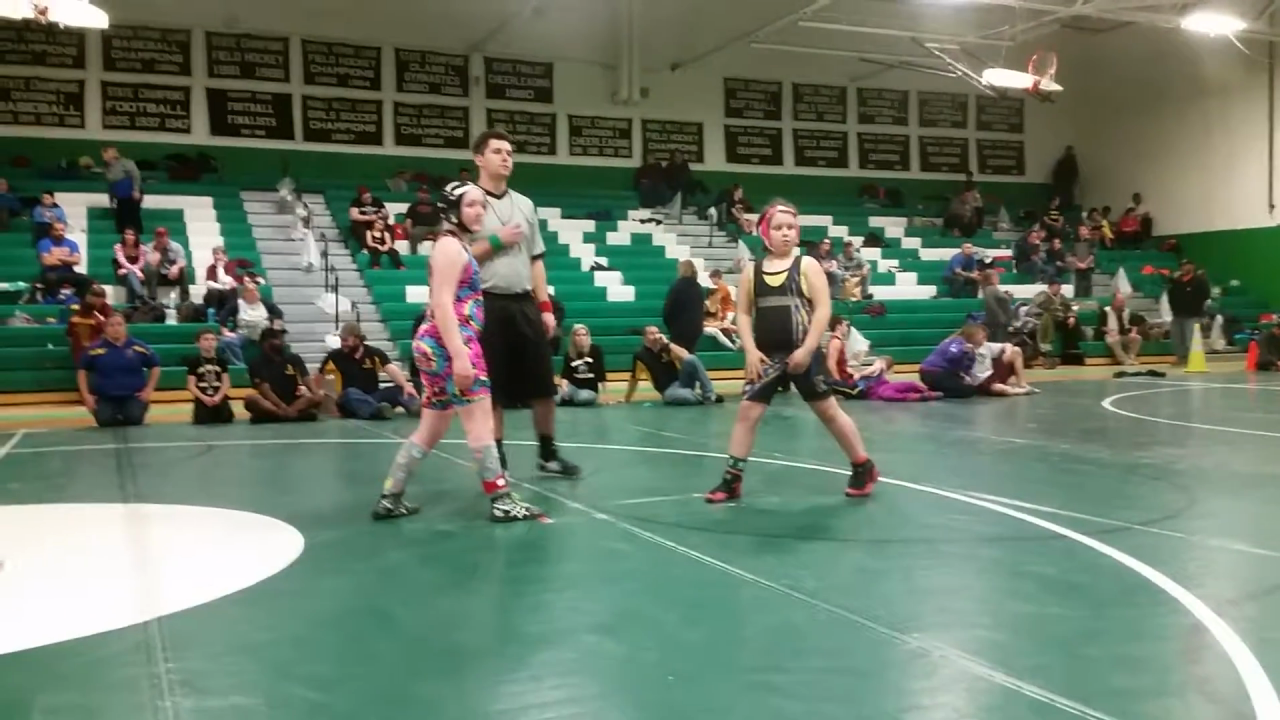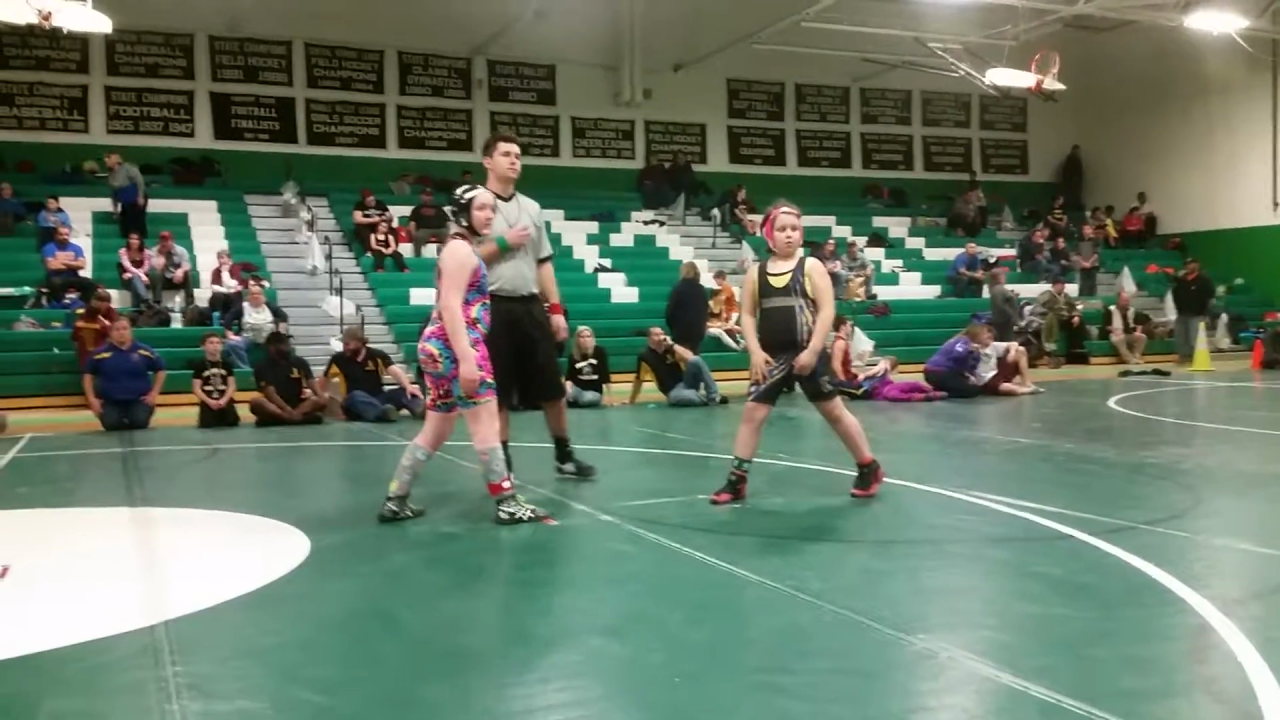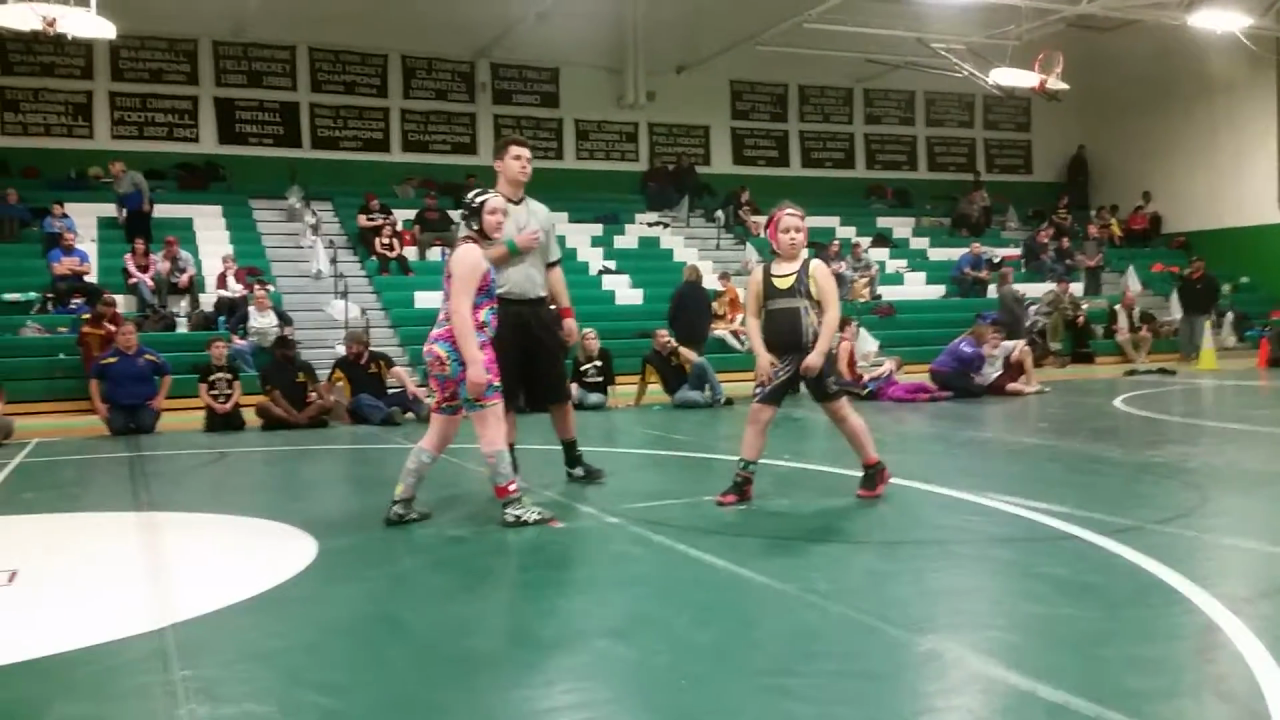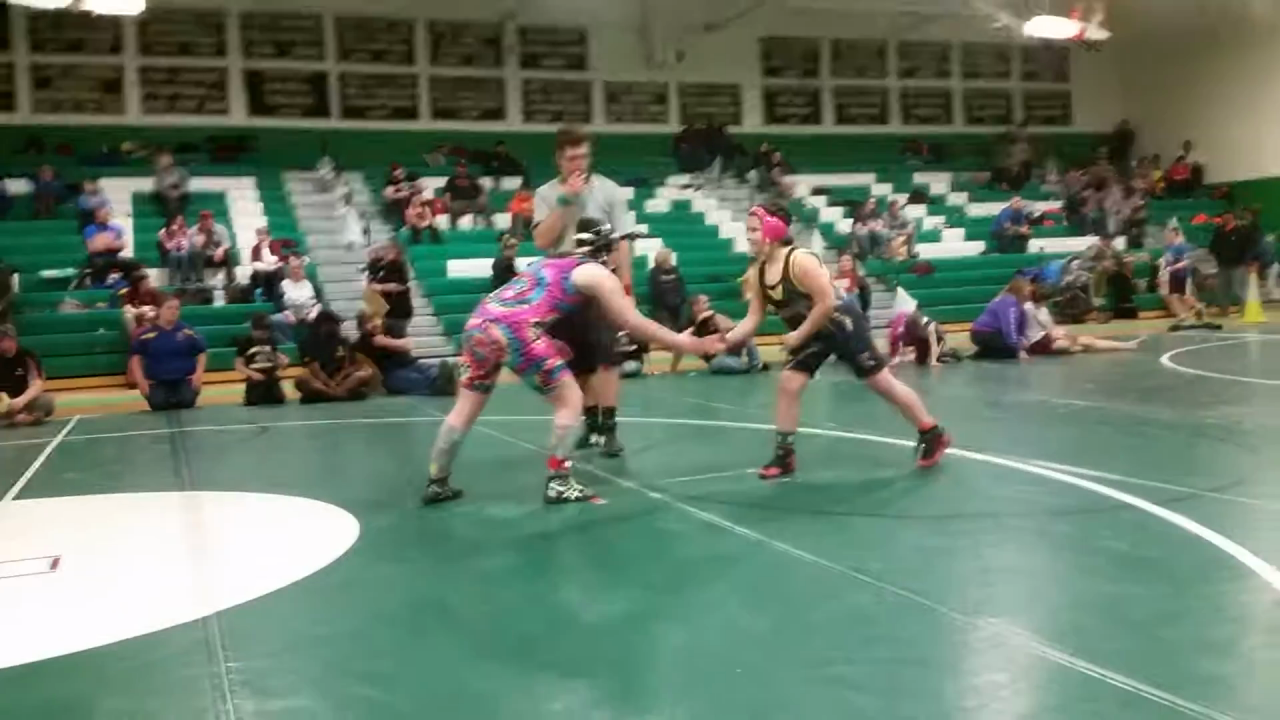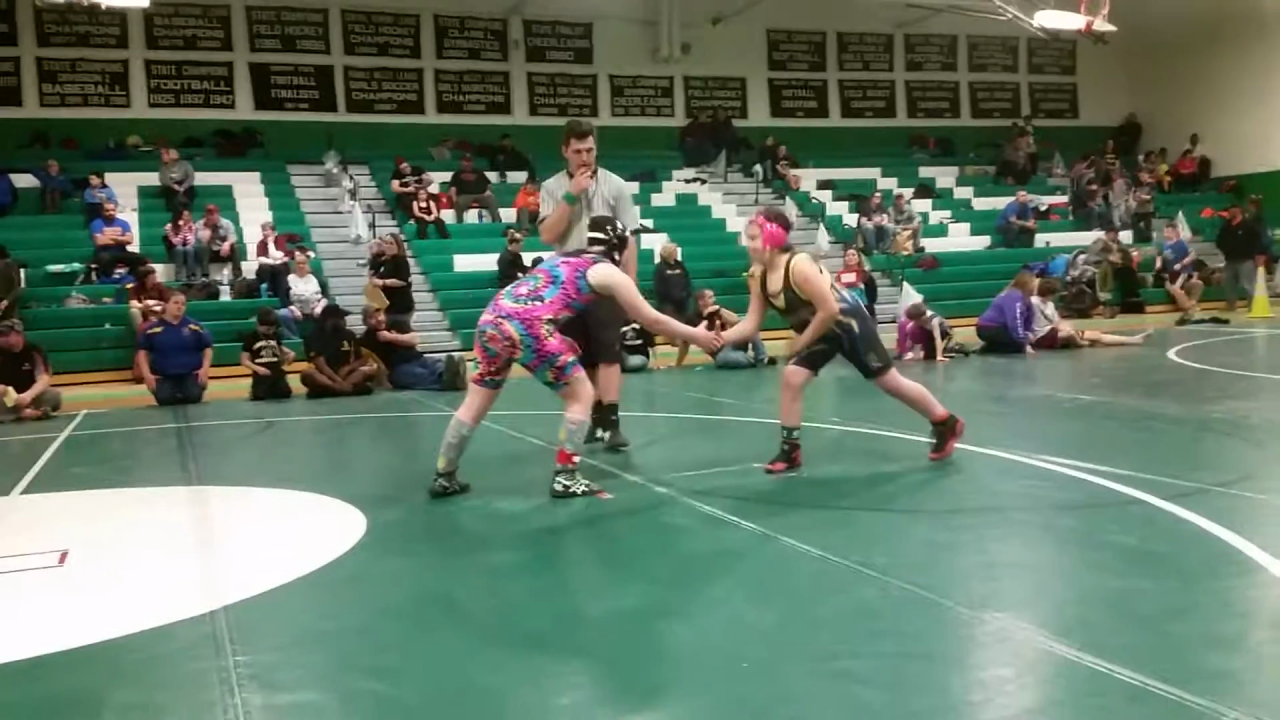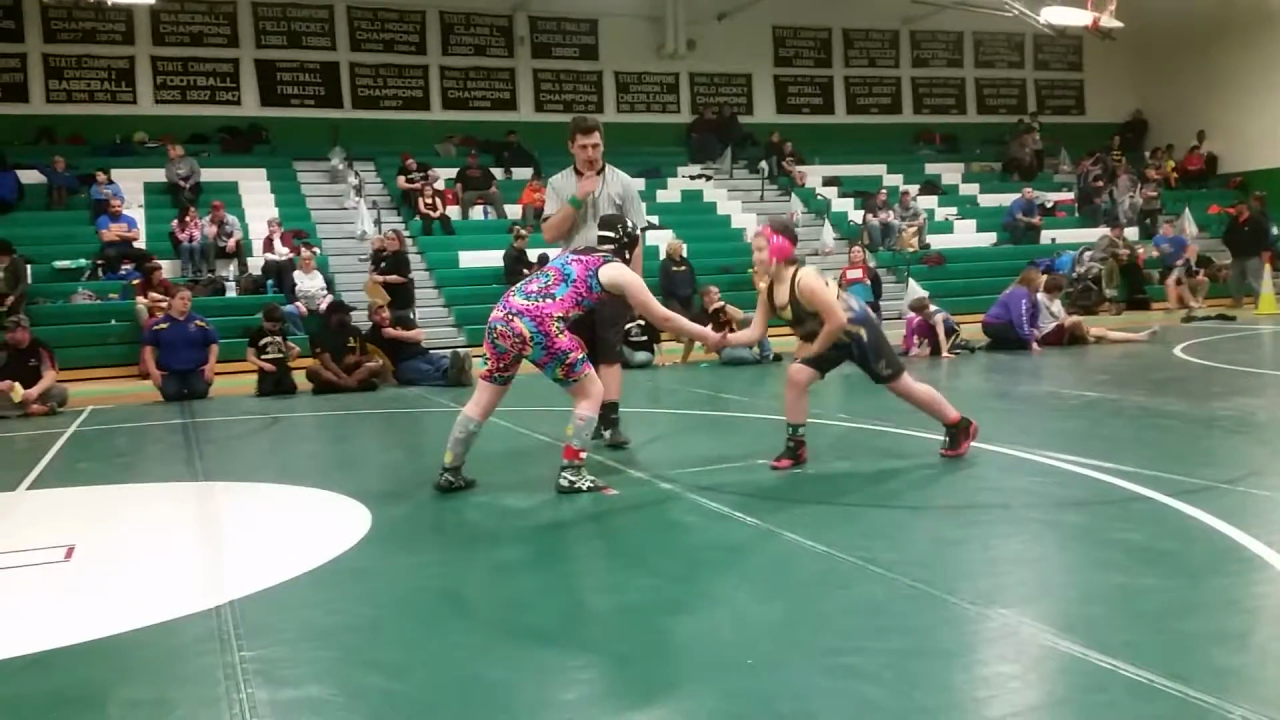
dt=0.1s
person 1, frame 1
left shoulder: (524, 205)
left wrist: (546, 307)
right wrist: (496, 241)
left hip: (523, 306)
right hip: (487, 307)
left knee: (543, 385)
right knee: (491, 391)
left ankle: (548, 454)
right ankle: (497, 460)
person 1, frame 2
left shoulder: (532, 208)
left wrist: (556, 308)
right wrist: (502, 243)
left hip: (530, 307)
right hip: (494, 308)
left knee: (551, 386)
right knee: (497, 393)
left ankle: (564, 456)
right ankle: (502, 461)
person 1, frame 3
left shoulder: (541, 212)
left elbow: (553, 267)
left wrist: (567, 313)
right wrist: (512, 246)
left hip: (539, 310)
right hip: (503, 311)
left knee: (557, 389)
right knee: (504, 395)
left ankle: (573, 460)
right ankle: (508, 462)
person 1, frame 4
left shoulder: (608, 190)
right shoulder: (546, 194)
left elbow: (622, 242)
right elbow: (542, 240)
left wrist: (625, 288)
right wrist: (564, 200)
left knee: (605, 354)
right knee: (577, 361)
left ankle: (608, 427)
right ankle: (591, 425)
person 1, frame 5
left shoulder: (615, 185)
right shoulder: (552, 188)
left elbow: (628, 239)
right elbow: (547, 236)
left wrist: (629, 284)
right wrist: (571, 197)
left knee: (608, 350)
right knee: (584, 356)
left ankle: (612, 423)
right ankle: (598, 420)
person 1, frame 6
left shoulder: (622, 183)
right shoulder: (558, 184)
right elbow: (550, 233)
right wrist: (576, 200)
left knee: (609, 349)
right knee: (586, 353)
left ankle: (612, 422)
right ankle: (599, 417)
person 2, frame 1
left shoulder: (459, 246)
right shoulder: (450, 245)
right elbow: (442, 305)
right wrist: (460, 355)
left hip: (439, 345)
right hip: (450, 344)
left knee: (431, 429)
right knee: (481, 422)
left ankle: (390, 499)
right ankle: (502, 501)
person 2, frame 2
left shoulder: (463, 249)
right shoulder: (460, 248)
right elbow: (451, 308)
right wrist: (467, 358)
left hip: (439, 347)
right hip: (453, 347)
left knee: (435, 431)
right knee: (486, 424)
left ankle: (394, 501)
right ankle: (507, 504)
person 2, frame 3
left shoulder: (472, 253)
right shoulder: (471, 252)
right elbow: (460, 312)
right wrist: (475, 362)
left hip: (445, 349)
right hip: (461, 350)
left knee: (440, 434)
right knee: (493, 427)
left ankle: (401, 504)
right ankle: (513, 506)
person 2, frame 4
left shoulder: (553, 262)
right shoulder: (595, 273)
right elbow: (634, 324)
right wrist: (684, 343)
left hip: (481, 322)
right hip: (514, 331)
left knee: (465, 408)
right knee: (569, 400)
left ankle: (436, 483)
right ankle: (558, 483)
person 2, frame 5
left shoulder: (566, 259)
right shoulder: (609, 273)
right elbow: (651, 319)
left wrist: (557, 340)
right wrist: (696, 336)
left hip: (494, 319)
right hip: (527, 328)
left knee: (475, 403)
right knee: (581, 395)
left ankle: (443, 477)
right ankle: (565, 477)
person 2, frame 6
left shoulder: (574, 255)
right shoulder: (620, 272)
right elbow: (662, 317)
left wrist: (575, 340)
right wrist: (702, 333)
left hip: (503, 315)
right hip: (538, 325)
left knee: (482, 400)
right knee: (590, 392)
left ankle: (450, 473)
right ankle: (571, 473)
person 3, frame 1
left shoulder: (807, 265)
right shoulder: (752, 271)
left elbow: (823, 310)
right elbow: (743, 313)
left wrist: (807, 349)
right wrist: (750, 350)
left hip: (801, 353)
right hip: (766, 356)
left knee: (828, 410)
right knee: (747, 412)
left ankle: (864, 468)
right ankle: (731, 480)
person 3, frame 2
left shoulder: (811, 267)
right shoulder: (756, 272)
left elbow: (827, 310)
right elbow: (747, 315)
left wrist: (813, 351)
right wrist: (755, 352)
left hip: (806, 353)
right hip: (771, 356)
left knee: (833, 411)
right knee: (752, 413)
left ankle: (870, 469)
right ankle: (736, 481)
person 3, frame 3
left shoulder: (815, 268)
right shoulder: (760, 274)
left elbow: (832, 312)
right elbow: (752, 317)
left wrist: (819, 352)
right wrist: (760, 353)
left hip: (812, 354)
right hip: (777, 357)
left knee: (839, 411)
right knee: (758, 414)
left ankle: (875, 469)
right ankle: (742, 483)
person 3, frame 4
left shoulder: (799, 260)
right shoulder: (759, 272)
left elbow: (827, 303)
right elbow: (752, 320)
left wrist: (799, 334)
right wrist: (727, 339)
left hip: (843, 323)
right hip: (811, 332)
left knee: (881, 382)
right knee: (789, 384)
left ankle: (931, 433)
right ankle: (784, 455)
person 3, frame 5
left shoulder: (800, 266)
right shoulder: (761, 279)
left elbow: (829, 308)
right elbow: (750, 325)
left wrist: (805, 340)
right wrist: (720, 338)
left hip: (849, 324)
right hip: (818, 332)
left knee: (890, 381)
right knee: (792, 378)
left ankle: (946, 424)
right ankle: (789, 450)
person 3, frame 6
left shoulder: (806, 280)
right shoulder: (769, 292)
left elbow: (838, 320)
right elbow: (753, 333)
left wrist: (815, 347)
right wrist: (722, 338)
left hip: (859, 331)
right hip: (827, 338)
left knee: (902, 385)
right knee: (797, 376)
left ankle: (960, 426)
right ankle: (795, 447)
